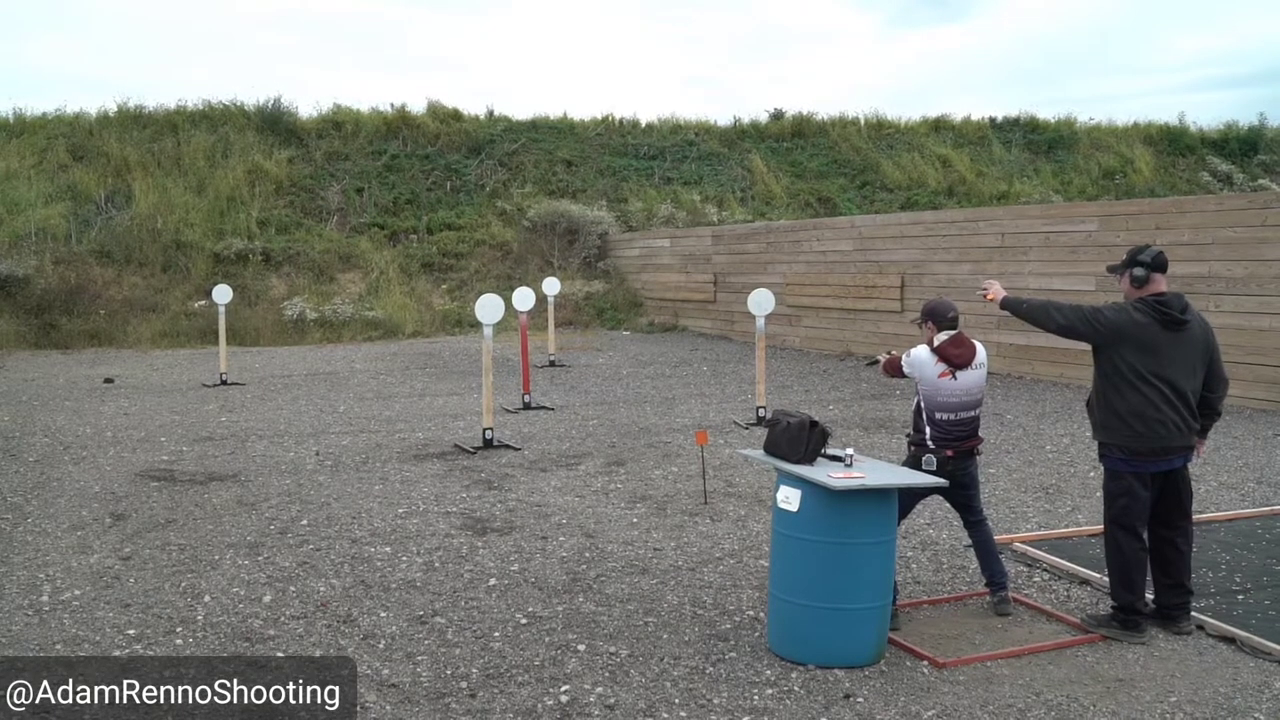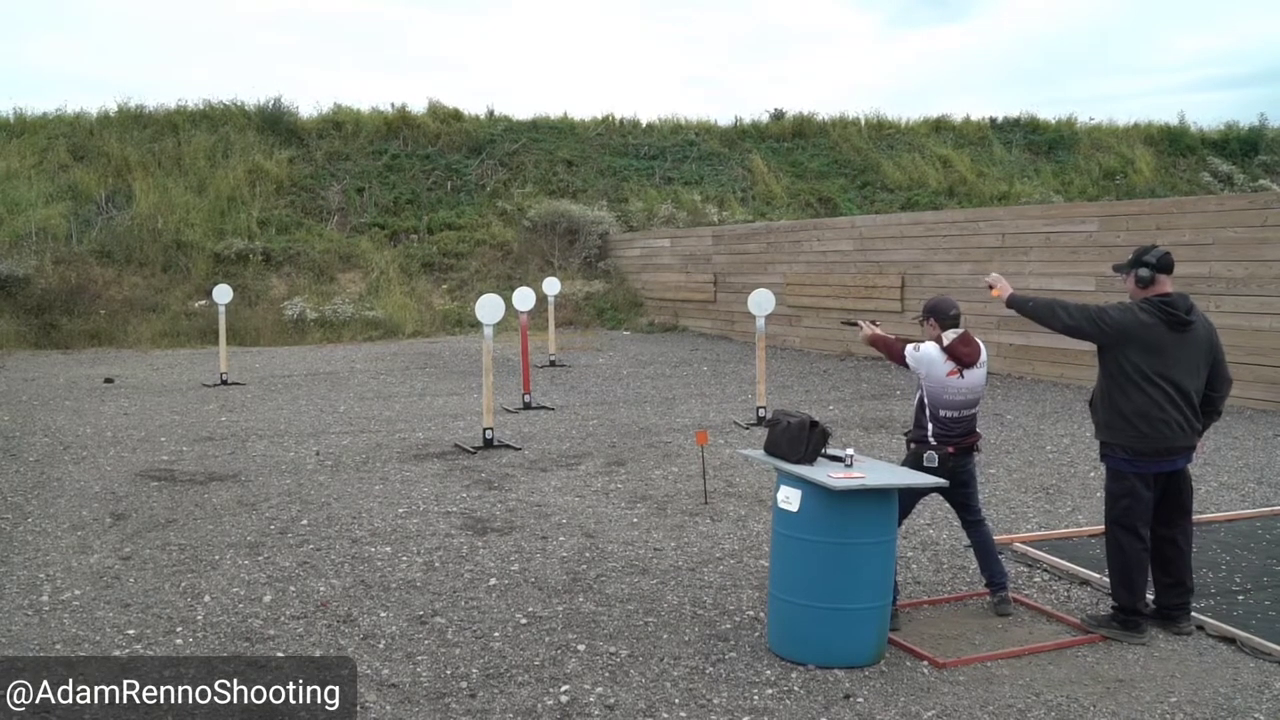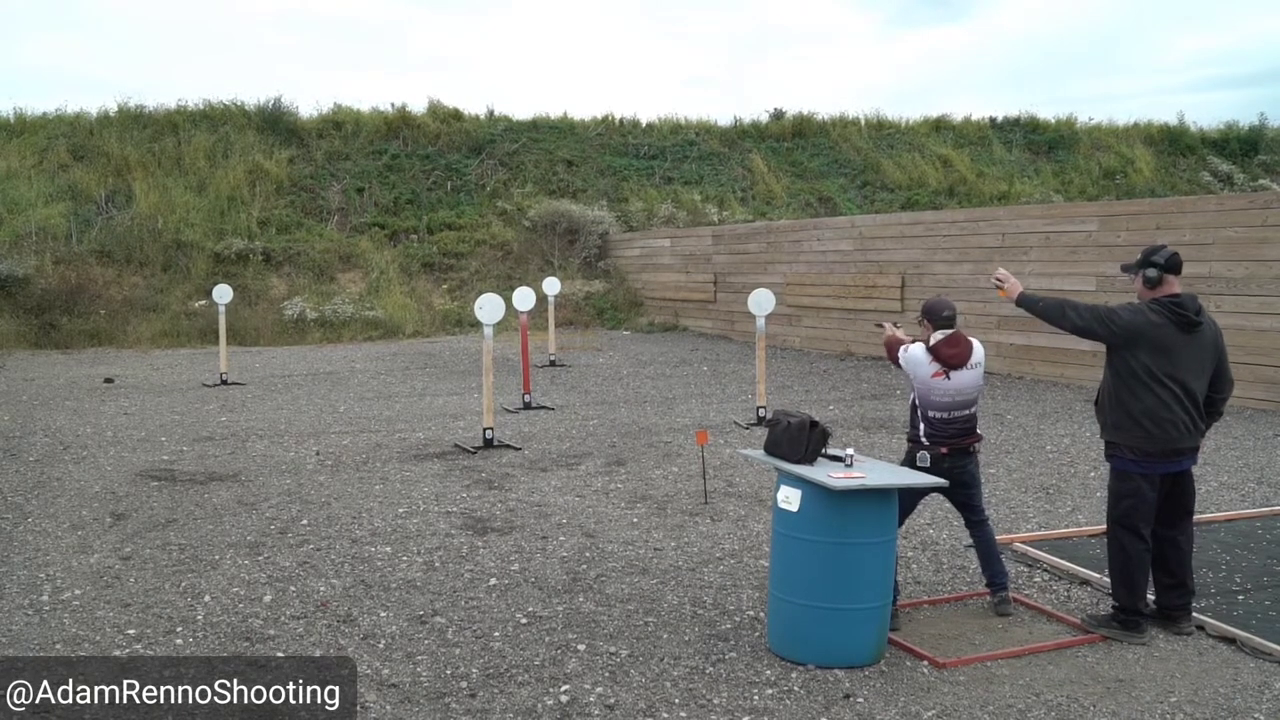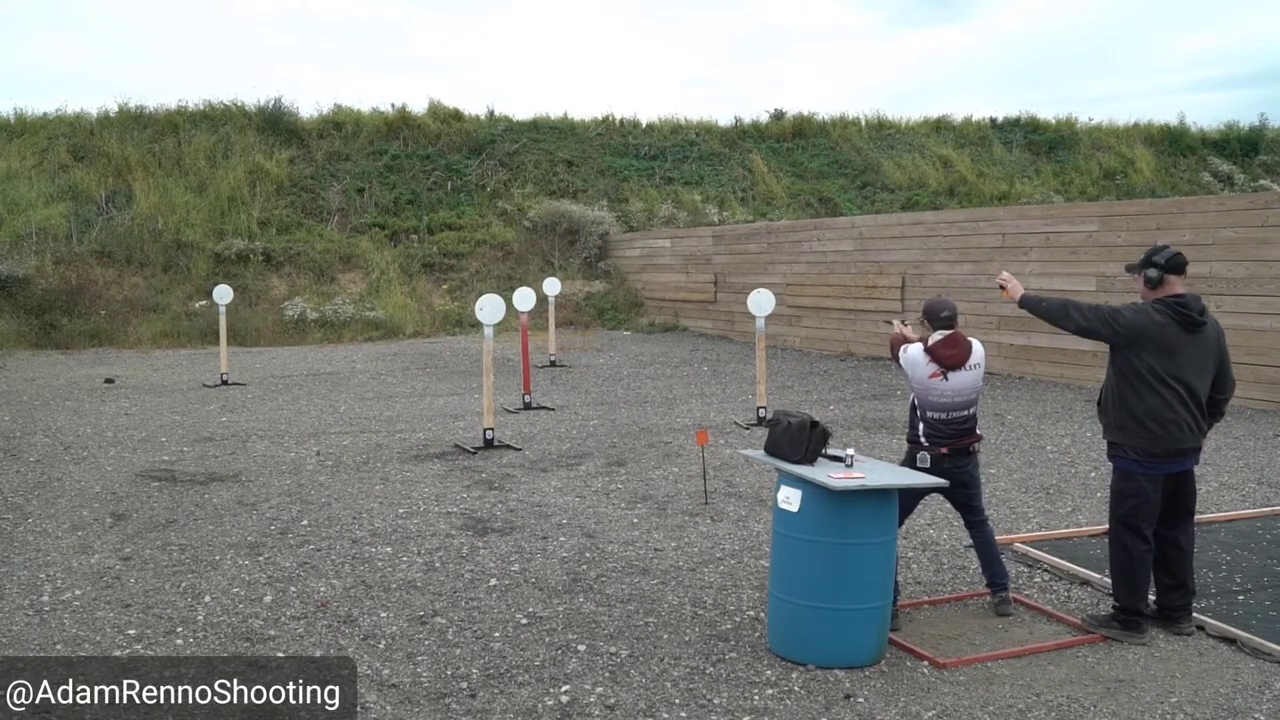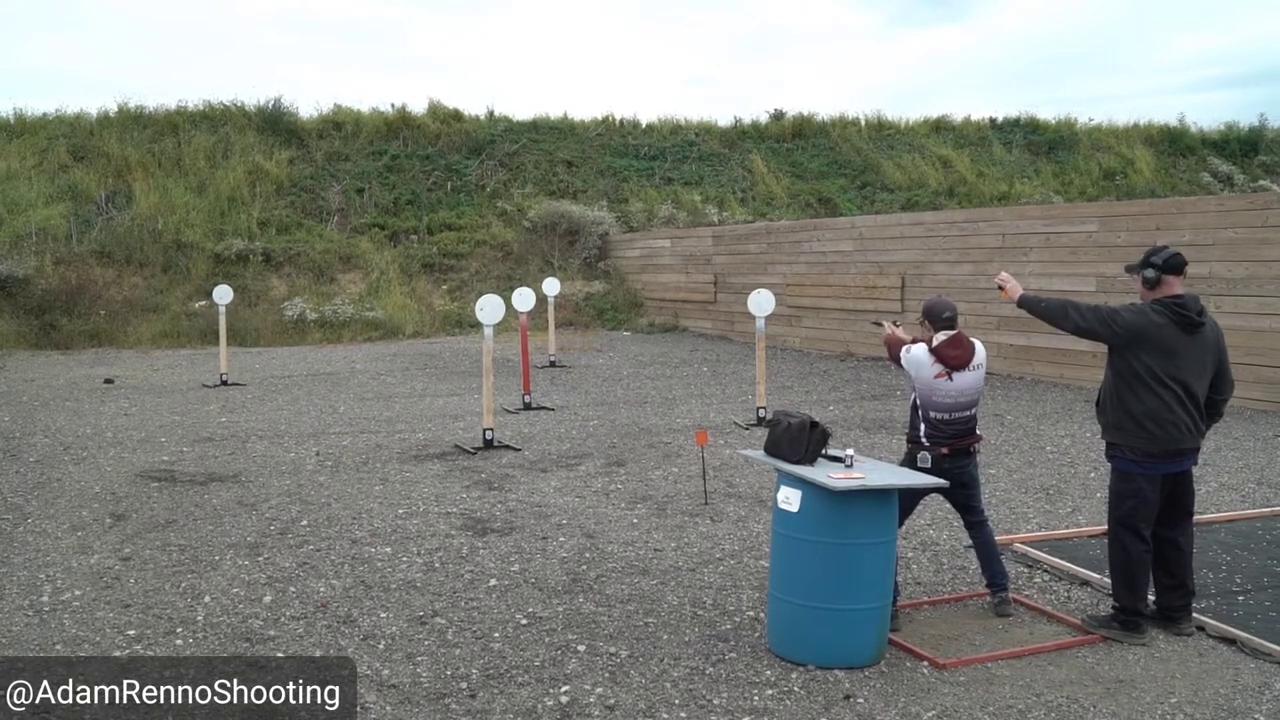
dt=0.4s
person 1, frame 1
left shoulder: (1120, 320)
right shoulder: (1197, 324)
left elbow: (1058, 316)
right elbow: (1216, 385)
left wrist: (1006, 300)
right wrist: (1200, 429)
left hip: (1130, 451)
right hip: (1177, 448)
left knee: (1125, 532)
right knee: (1172, 529)
left ankle: (1129, 618)
right ankle: (1175, 610)
person 1, frame 2
left shoulder: (1125, 320)
right shoulder: (1201, 325)
left elbow: (1063, 315)
right elbow: (1219, 384)
left wrist: (1011, 296)
right wrist: (1197, 428)
left hip: (1133, 450)
right hip: (1178, 448)
left knee: (1127, 531)
right knee: (1173, 528)
left ankle: (1129, 618)
right ankle: (1176, 610)
person 1, frame 3
left shoulder: (1135, 320)
right shoulder: (1207, 326)
left elbow: (1072, 314)
right elbow: (1221, 386)
left wrist: (1020, 295)
right wrist: (1198, 428)
left hip: (1138, 451)
right hip: (1182, 449)
left knee: (1129, 531)
right knee: (1174, 529)
left ankle: (1129, 619)
right ankle: (1176, 610)
person 1, frame 4
left shoulder: (1138, 320)
right shoulder: (1209, 326)
left elbow: (1076, 315)
right elbow: (1223, 387)
left wrist: (1023, 297)
right wrist: (1199, 427)
left hip: (1141, 451)
right hip: (1184, 449)
left knee: (1131, 531)
right knee: (1175, 529)
left ankle: (1129, 618)
right ankle: (1176, 611)
person 1, frame 5
left shoulder: (1137, 321)
right shoulder: (1208, 327)
left elbow: (1075, 316)
right elbow: (1222, 388)
left wrist: (1022, 297)
left hip: (1139, 452)
right hip: (1182, 450)
left knee: (1130, 532)
right knee: (1175, 530)
left ankle: (1129, 619)
right ankle: (1176, 611)
person 2, frame 1
left shoulder: (922, 356)
right shoulder: (978, 353)
left elbow: (895, 367)
left wrist: (883, 363)
right wrist: (898, 359)
left hip: (926, 461)
right hip: (964, 461)
right knee: (976, 522)
right ankle: (1000, 593)
person 2, frame 2
left shoulder: (929, 354)
right shoulder: (977, 350)
left elbow: (900, 352)
left wrist: (873, 337)
right wrist: (884, 336)
left hip: (926, 458)
right hip: (963, 457)
right knee: (974, 521)
left ankle: (886, 606)
right ankle: (1000, 593)
person 2, frame 3
left shoulder: (914, 354)
right shoulder: (976, 350)
left elbow: (897, 351)
left wrist: (892, 338)
right wrist: (907, 340)
left hip: (923, 459)
right hip: (963, 458)
right knee: (978, 522)
left ankle: (887, 605)
right ankle: (1000, 593)
person 2, frame 4
left shoulder: (914, 355)
right shoulder: (976, 350)
left elbow: (899, 349)
left wrist: (900, 336)
right wrist: (916, 339)
left hip: (923, 460)
right hip: (964, 459)
right knee: (978, 522)
left ankle: (887, 606)
right ankle: (1001, 593)
person 2, frame 5
left shoulder: (918, 357)
right shoulder: (977, 351)
left elbow: (898, 352)
left wrist: (892, 337)
right wrist: (907, 339)
left hip: (923, 460)
right hip: (963, 459)
right knee: (977, 522)
left ankle: (887, 606)
right ankle: (1000, 594)
